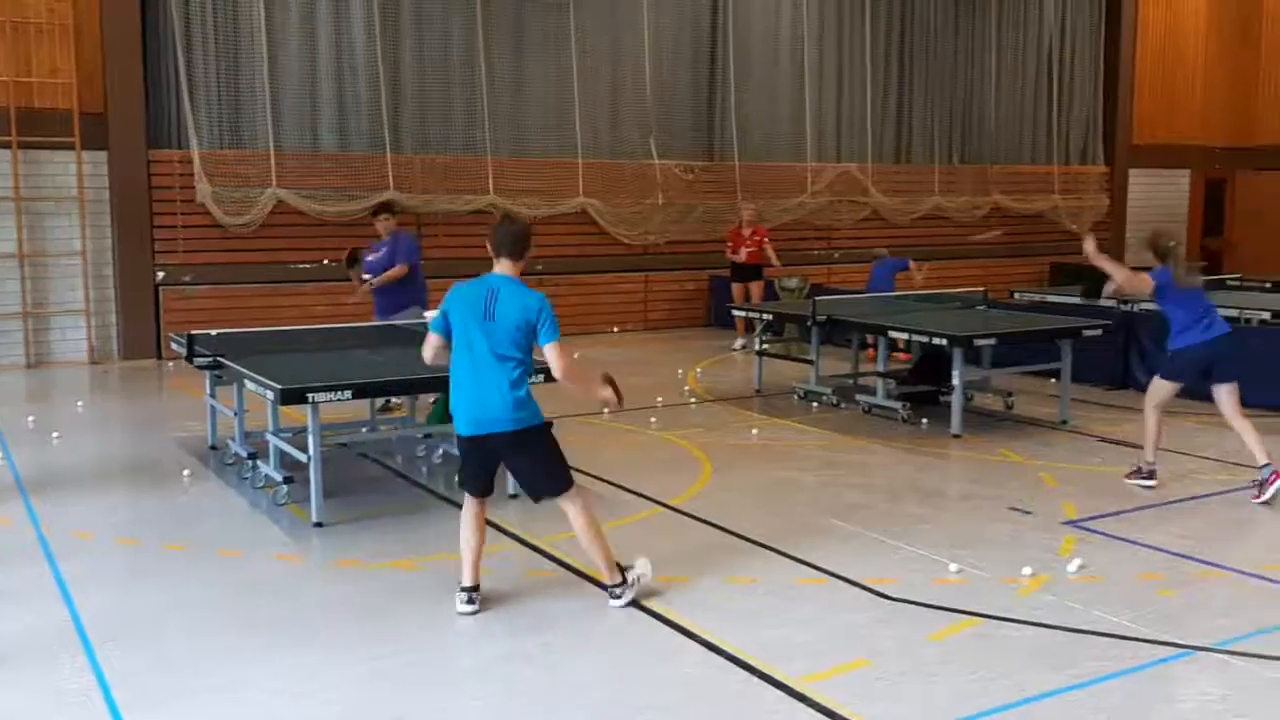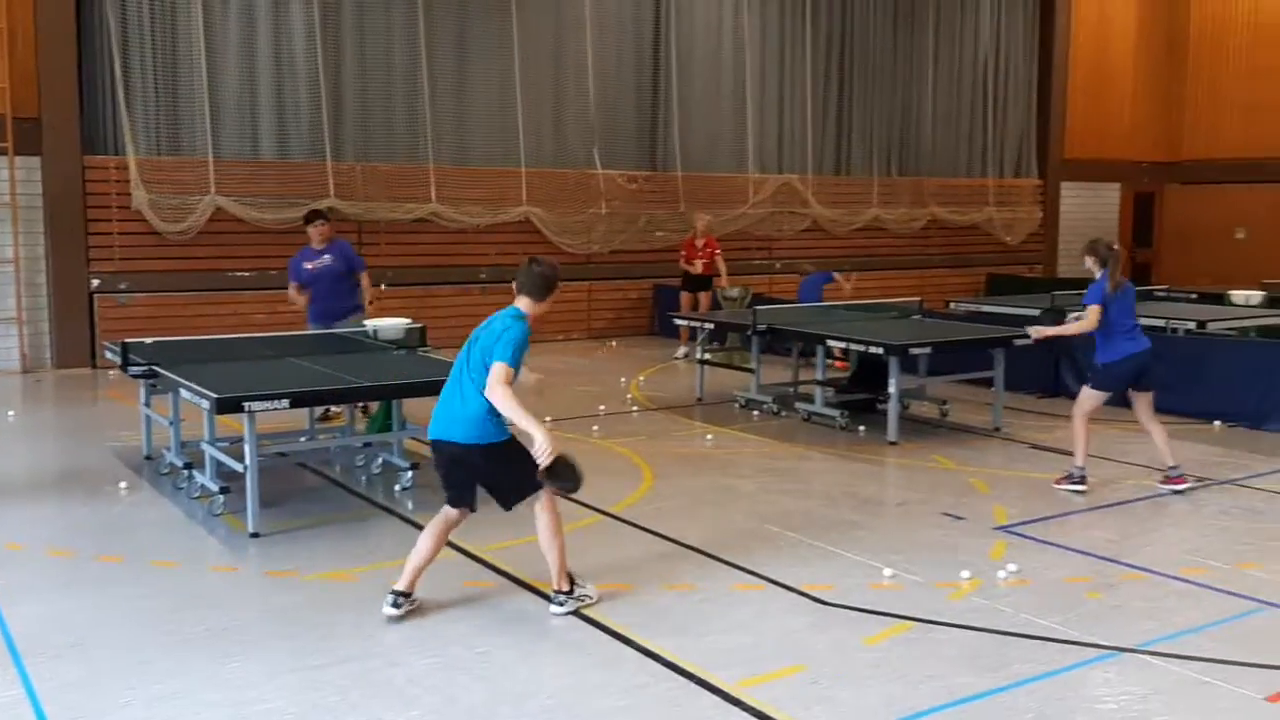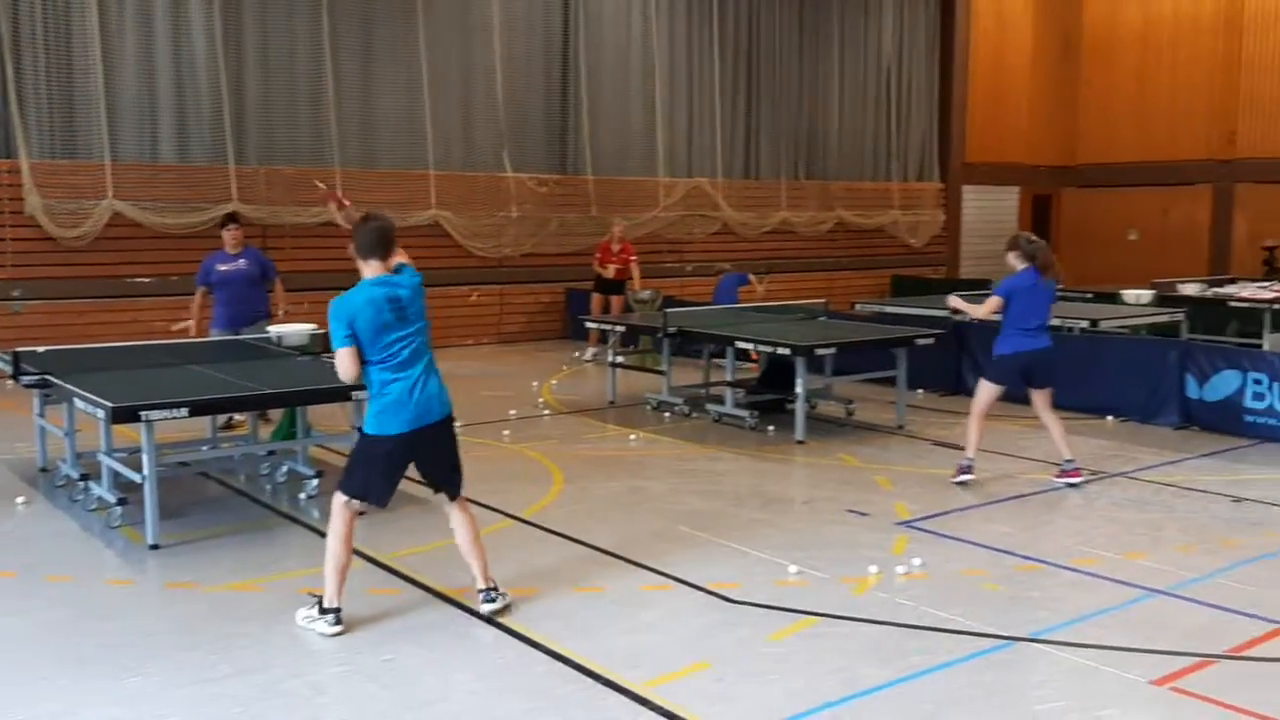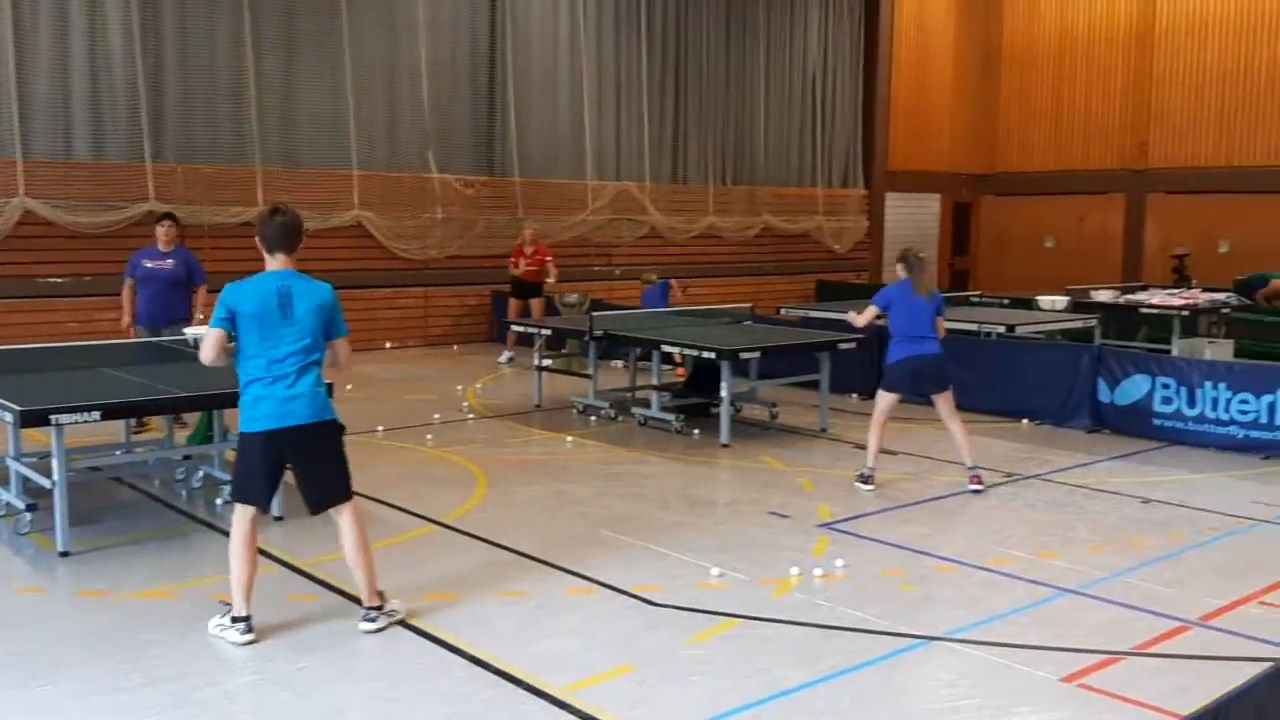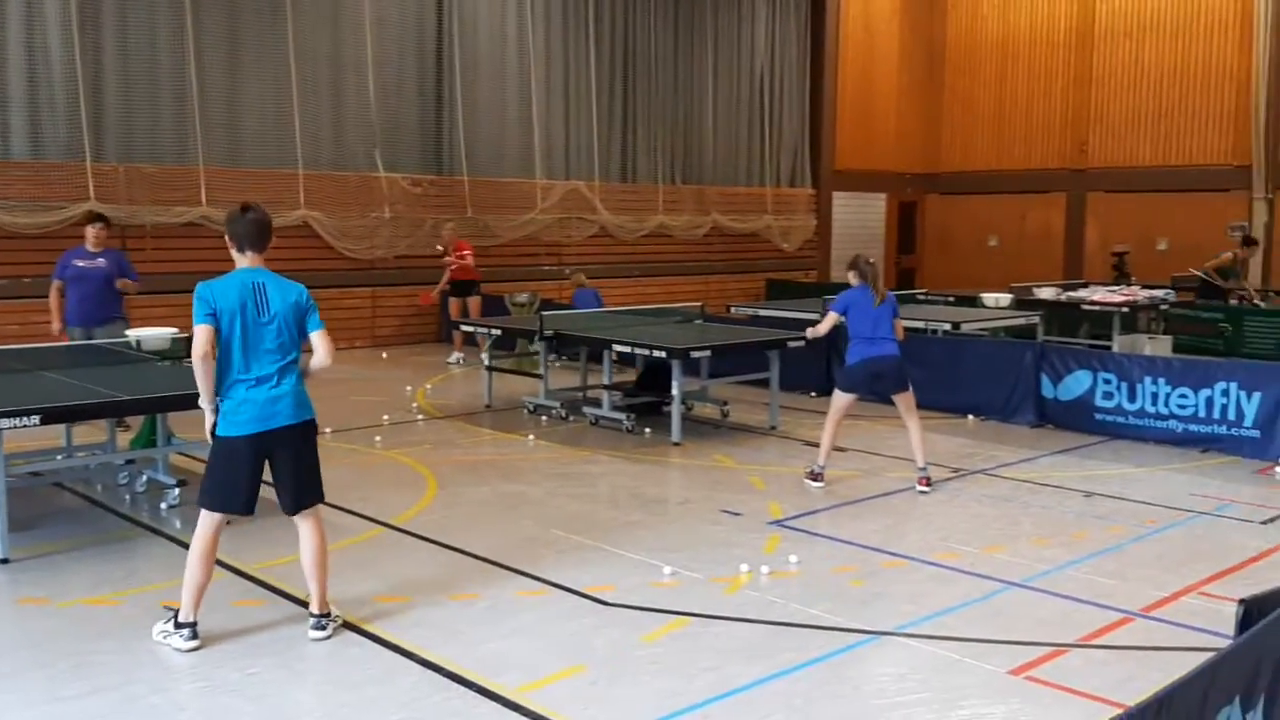
dt=0.4s
person 1, frame 1
left shoulder: (459, 294)
right shoulder: (534, 303)
left elbow: (430, 355)
right elbow: (561, 370)
right wrist: (599, 389)
left hip: (468, 422)
right hip: (516, 420)
left knee: (474, 501)
right knee: (569, 498)
left ankle: (468, 591)
right ankle: (616, 580)
person 1, frame 2
left shoulder: (497, 320)
right shoulder: (517, 330)
right elbow: (494, 390)
right wrist: (537, 429)
left hip: (442, 432)
right hip: (481, 434)
left knee: (454, 511)
right knee: (542, 499)
left ankle: (400, 593)
right ankle: (564, 590)
person 1, frame 3
left shoulder: (344, 306)
right shoulder: (410, 282)
left elbow: (348, 373)
right elbow: (399, 260)
right wrist: (380, 238)
left hip: (387, 423)
right hip: (434, 414)
left knee: (344, 507)
right knee: (455, 503)
left ankle: (330, 610)
right ankle: (488, 589)
person 1, frame 4
left shoulder: (236, 293)
right shoulder: (323, 294)
left elbow: (209, 354)
right elbow: (342, 360)
left hip: (259, 422)
right hip: (313, 418)
left knee: (244, 516)
right knee: (344, 511)
left ankle: (239, 618)
right ankle: (373, 605)
person 1, frame 5
left shoulder: (210, 291)
right shoulder: (295, 292)
left elbow: (202, 353)
right elbow: (324, 355)
left wrist: (210, 405)
left hip: (237, 422)
right hip: (291, 418)
left knee: (210, 521)
right knee: (307, 517)
left ankle: (185, 623)
right ankle: (320, 614)
person 2, frame 1
left shoulder: (1162, 275)
right shoulder: (1180, 271)
left elbow: (1142, 285)
left wrist: (1095, 255)
right wrist: (1119, 285)
left hip: (1187, 351)
right hip: (1221, 344)
left knee: (1152, 405)
right knee: (1235, 416)
left ankle: (1147, 469)
person 2, frame 2
left shoulder: (1097, 288)
right shoulder: (1126, 285)
left elbow: (1090, 324)
left wrist: (1048, 331)
right wrist: (1083, 316)
left hip: (1113, 361)
right hip: (1142, 354)
left knee: (1080, 413)
right knee: (1148, 417)
left ankle: (1078, 474)
right ankle: (1175, 473)
person 2, frame 3
left shoulder: (1011, 283)
right shoulder: (1048, 282)
left elbow: (984, 311)
left wrist: (959, 304)
left hip: (1010, 354)
right hip: (1041, 353)
left knee: (978, 409)
right knee: (1045, 411)
left ankle: (967, 465)
right ankle: (1070, 466)
person 2, frame 4
left shoulder: (890, 292)
right shoulder: (934, 296)
left elbow: (861, 321)
left wrist: (852, 316)
left hip: (900, 361)
right hip: (932, 360)
left knee: (878, 419)
right knee: (952, 419)
left ankle: (868, 474)
right ankle: (973, 474)
person 2, frame 5
left shoulder: (846, 297)
right shoulder: (888, 298)
left elbow: (822, 329)
right elbow: (899, 335)
left wrist: (810, 332)
left hip: (859, 363)
right hip: (890, 361)
left knee: (833, 417)
right knee: (911, 417)
left ankle: (818, 471)
right ankle: (922, 475)
person 3, frame 1
left shoulder: (405, 240)
right shoulder: (374, 248)
left elbow: (402, 270)
right elbow: (360, 277)
left wrist: (372, 283)
right wrist: (356, 277)
left hip: (409, 309)
right hip: (383, 311)
left ankle: (436, 397)
right ankle: (395, 397)
person 3, frame 2
left shoulder: (343, 248)
right shoulder: (300, 258)
left elbow: (363, 276)
right elbow: (292, 288)
left wrist: (368, 302)
right wrist: (299, 299)
left hip: (348, 316)
right hip: (318, 320)
left ankle: (363, 402)
right ankle: (334, 405)
person 3, frame 3
left shoulder: (256, 256)
right shoulder: (211, 262)
left elbow: (276, 283)
right elbow: (200, 294)
left wrist: (281, 309)
right wrist: (194, 323)
left hip: (256, 323)
right hip: (223, 326)
right ankle: (236, 414)
person 3, frame 4
left shoulder: (186, 257)
right shoulder: (140, 256)
left elbow: (201, 287)
right elbow: (128, 286)
left wrist: (199, 314)
right wrist: (127, 314)
left hip: (177, 324)
right hip: (145, 324)
left ankle: (175, 412)
right ankle: (142, 416)
person 3, frame 5
left shoulder: (117, 257)
right shoulder: (69, 257)
left elbow: (134, 286)
right elbow: (55, 289)
left wrist: (126, 284)
right wrist: (56, 319)
left hip: (109, 324)
right hip: (76, 325)
